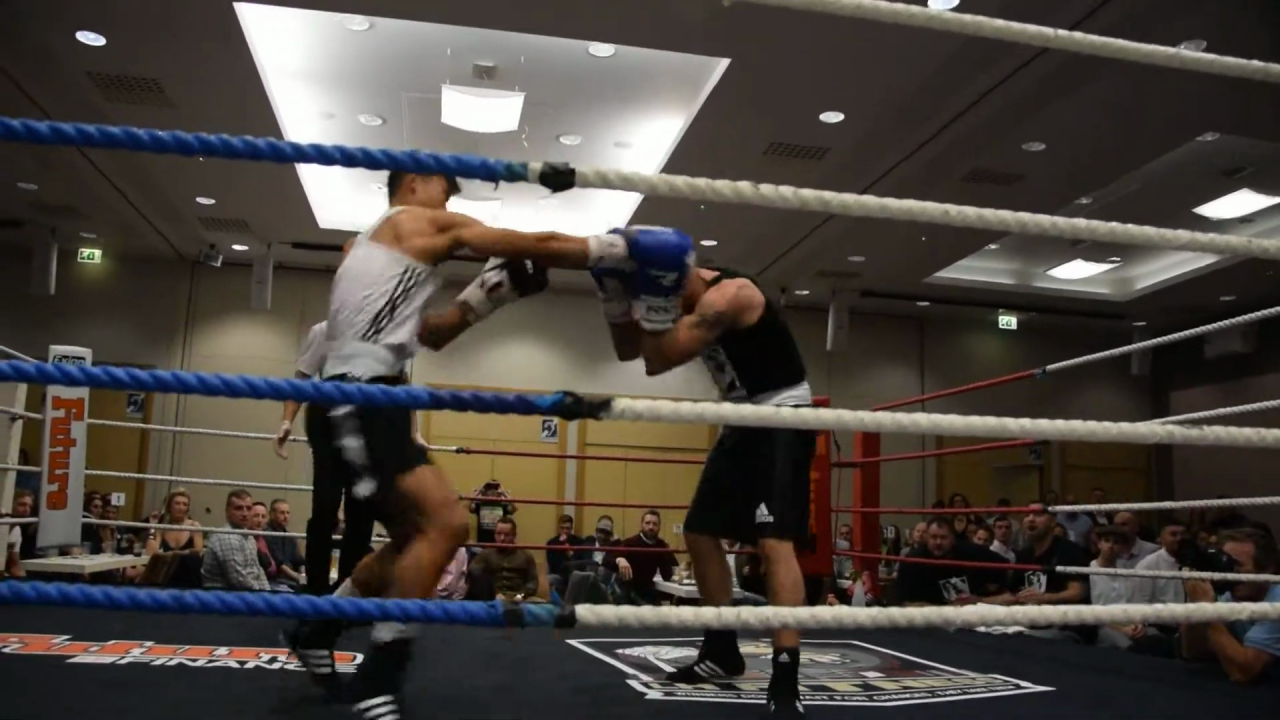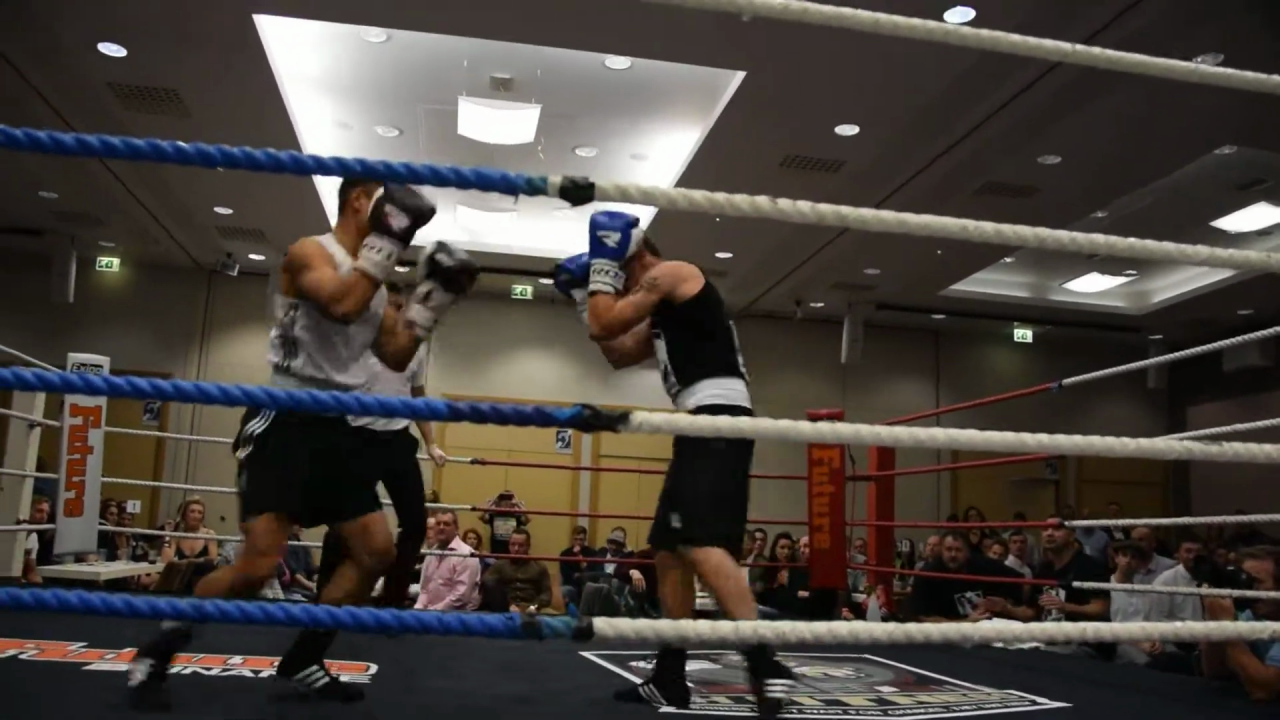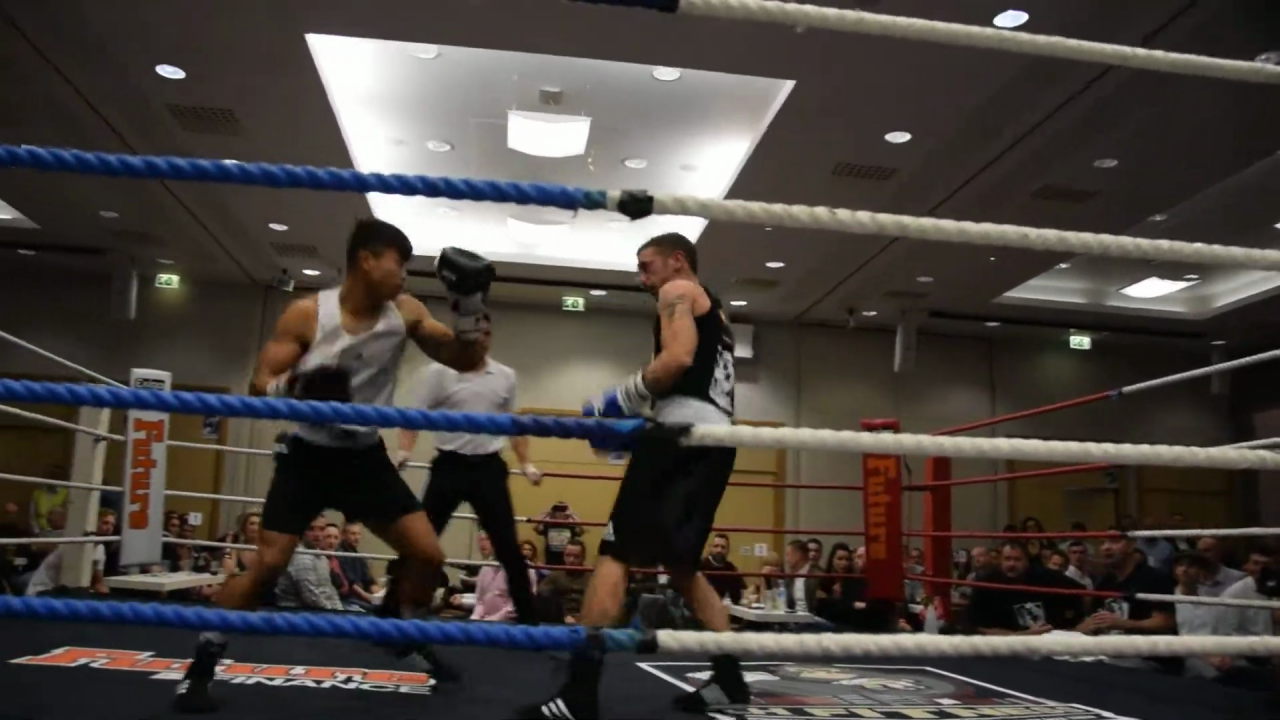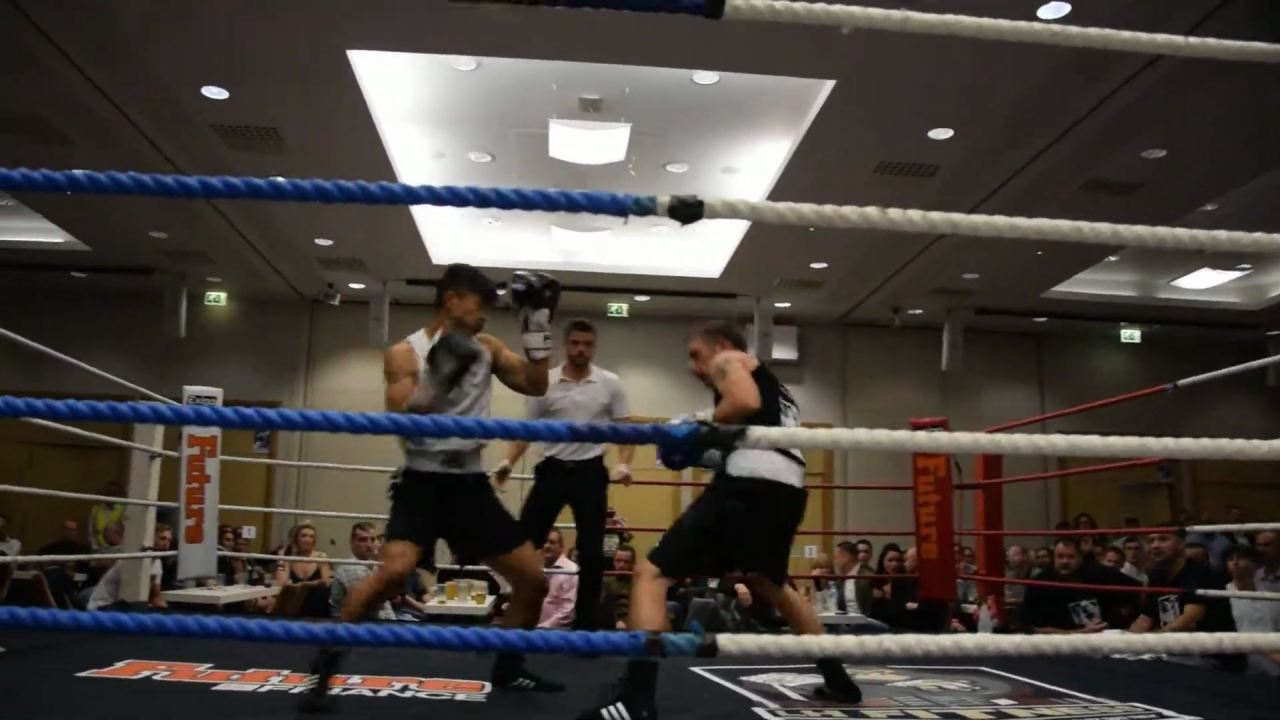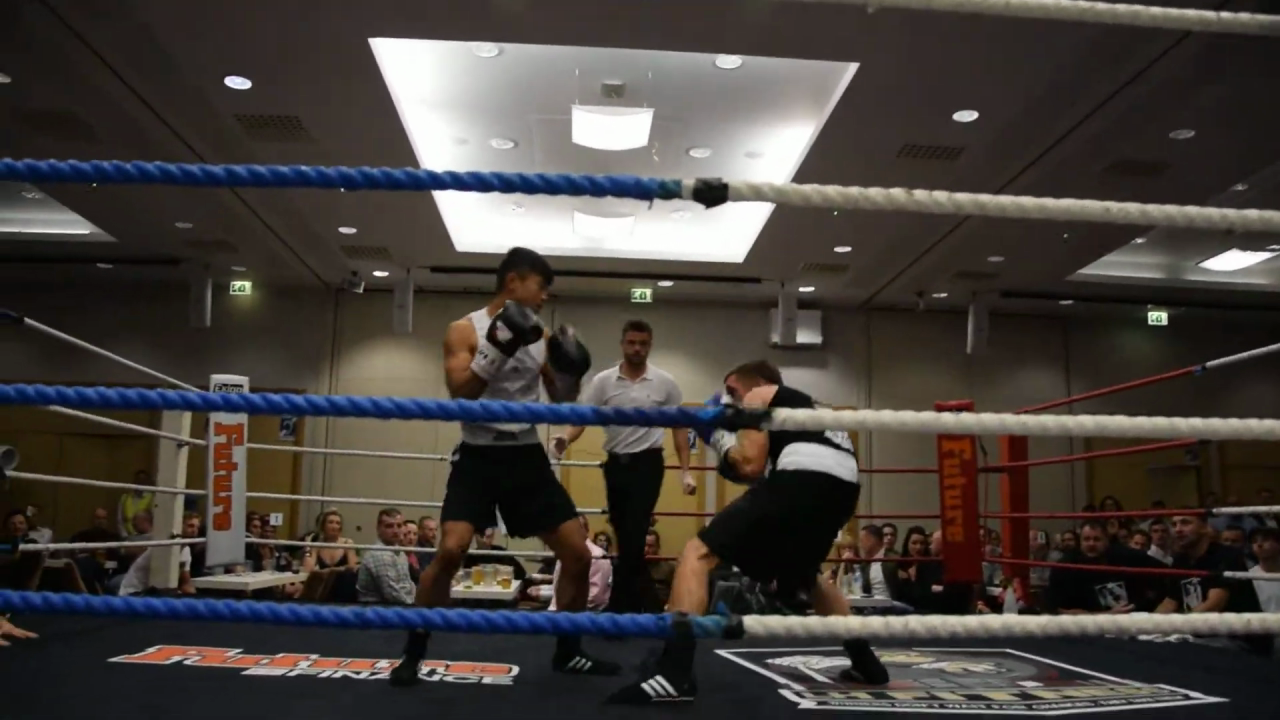
dt=0.3s
person 1, frame 1
left shoulder: (375, 243)
right shoulder: (418, 223)
left elbow: (434, 334)
right elbow: (532, 244)
left wrist: (494, 287)
right wrist: (615, 247)
left hip: (358, 399)
right hip: (357, 397)
left knee: (418, 537)
right knee: (446, 523)
left ankle: (320, 630)
person 1, frame 2
left shoulder: (372, 278)
right shoulder: (310, 255)
left elbow: (397, 356)
right elbow: (343, 306)
left wrist: (436, 293)
right wrist: (388, 238)
left hip: (336, 427)
right hip: (288, 422)
left knee: (378, 548)
right knee: (259, 564)
left ankle: (304, 660)
right ankle: (157, 654)
person 1, frame 3
left shoulder: (404, 312)
right shoulder: (307, 314)
left elbow: (467, 358)
right elbow: (261, 382)
left wrist: (471, 296)
right wrist: (298, 388)
left hip: (365, 454)
right hip: (310, 454)
left knee: (429, 556)
right knee: (269, 562)
right ankle: (201, 668)
person 1, frame 4
left shoulder: (486, 348)
right shoulder: (404, 353)
left elbow: (537, 386)
right elbow: (400, 416)
left wrist: (538, 316)
right wrist: (436, 381)
left hip: (472, 484)
right hip: (422, 484)
left knee: (533, 579)
right knee: (392, 572)
left ankle: (507, 668)
right ankle: (324, 669)
person 1, frame 5
left shoulder: (542, 337)
right shoulder: (465, 330)
left elbow: (564, 403)
right elbow: (460, 394)
left wrist: (569, 372)
right wrist: (496, 346)
left hip: (528, 457)
right hip: (478, 457)
left knee: (578, 554)
right knee: (451, 550)
left ankle: (568, 651)
right ankle: (414, 652)
person 2, frame 1
left shoulder: (730, 295)
right shoulder: (685, 302)
left elbow: (659, 361)
right elbow: (628, 350)
left wrist: (656, 293)
right wrist: (614, 289)
right hip: (745, 421)
left knee: (773, 542)
right knee: (700, 534)
right ankle: (721, 651)
person 2, frame 2
left shoulder: (669, 274)
right shoulder: (666, 312)
left elbow: (601, 324)
right elbow: (618, 354)
left wrist: (604, 262)
right wrist: (579, 289)
left hip: (716, 415)
right hip: (712, 422)
left knee: (702, 547)
right knee: (670, 551)
left ankle: (767, 668)
right ankle: (668, 677)
person 2, frame 3
left shoulder: (678, 293)
right shoulder: (716, 318)
left elbow: (679, 359)
left wrist: (626, 399)
right wrist: (645, 413)
left hip: (679, 435)
right hip: (716, 445)
left knee: (615, 556)
right knee: (683, 567)
right ankle: (727, 677)
person 2, frame 4
left shoulder: (728, 361)
right shoulder: (772, 384)
left elbow: (746, 403)
left wrist: (699, 428)
right wrist: (708, 452)
left hip: (747, 484)
right hip: (788, 491)
left knee: (651, 574)
right knee: (769, 582)
right ankle: (837, 676)
person 2, frame 5
left shoulder: (758, 396)
right shoulder: (802, 404)
left elbow: (751, 466)
left wrist: (722, 440)
left hip: (804, 478)
right hip: (841, 484)
left knee: (697, 553)
right knee: (803, 574)
left ankle: (675, 672)
right ankle: (865, 661)
person 3, frame 1
right shoulder: (323, 332)
right elbow: (301, 381)
left wrist: (413, 432)
right wrist: (287, 422)
right hip: (333, 428)
left knee: (360, 515)
right knee: (325, 511)
right ankle: (316, 589)
person 3, frame 2
left shoulder: (415, 349)
left wrist: (431, 444)
left hip: (400, 442)
right hip: (361, 441)
left knee: (415, 522)
left ankle: (393, 598)
person 3, frame 3
left shoulder: (505, 376)
right shoulder: (439, 373)
left wrist: (526, 464)
right wrist: (403, 451)
left hip: (489, 467)
right hip: (450, 466)
left knee: (508, 547)
left ankle: (529, 621)
person 3, frame 4
left shoulder: (610, 384)
right shoulder: (544, 383)
left wrist: (623, 464)
right wrist: (508, 462)
left hip: (590, 472)
right hip: (552, 470)
left knee: (591, 553)
right knee: (525, 542)
left ankle: (585, 625)
person 3, frame 5
left shoulder: (666, 383)
right shoulder: (602, 381)
left elbow: (679, 429)
left wrist: (686, 471)
right wrist: (564, 438)
left hip: (646, 465)
right hip: (616, 465)
left knee: (632, 539)
right knee: (626, 541)
left ankle: (618, 611)
right ankle: (646, 606)
